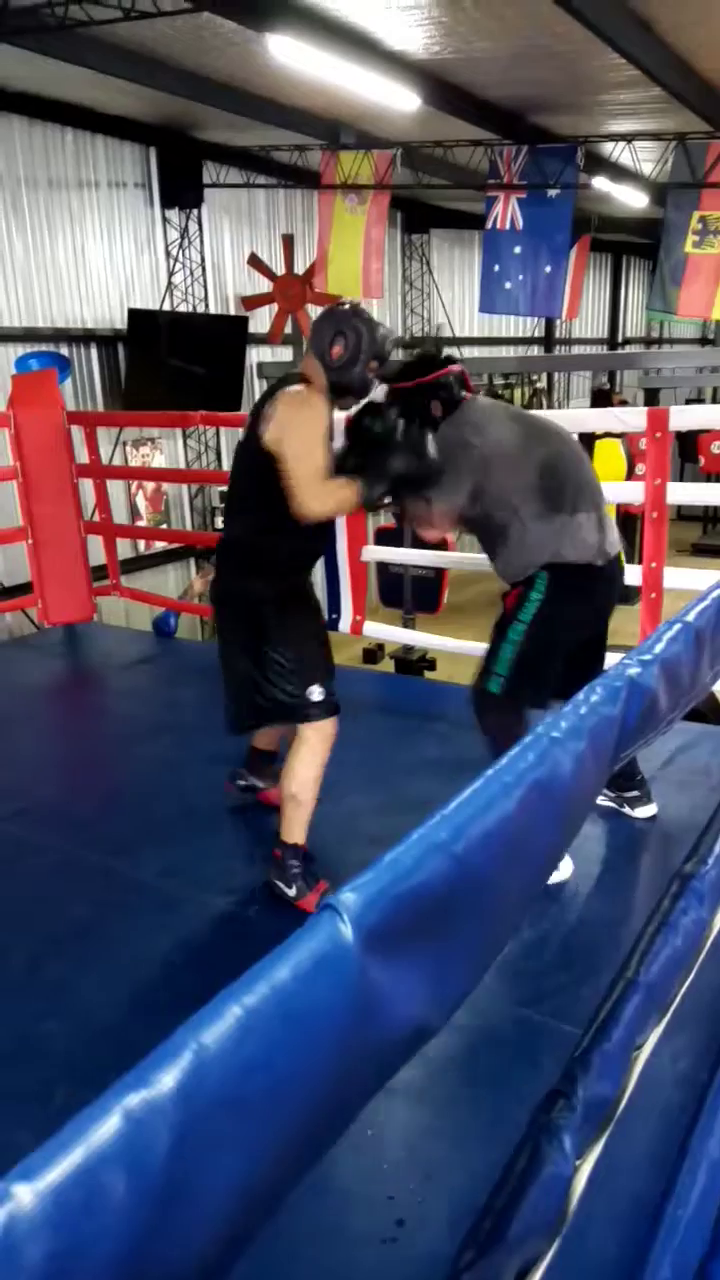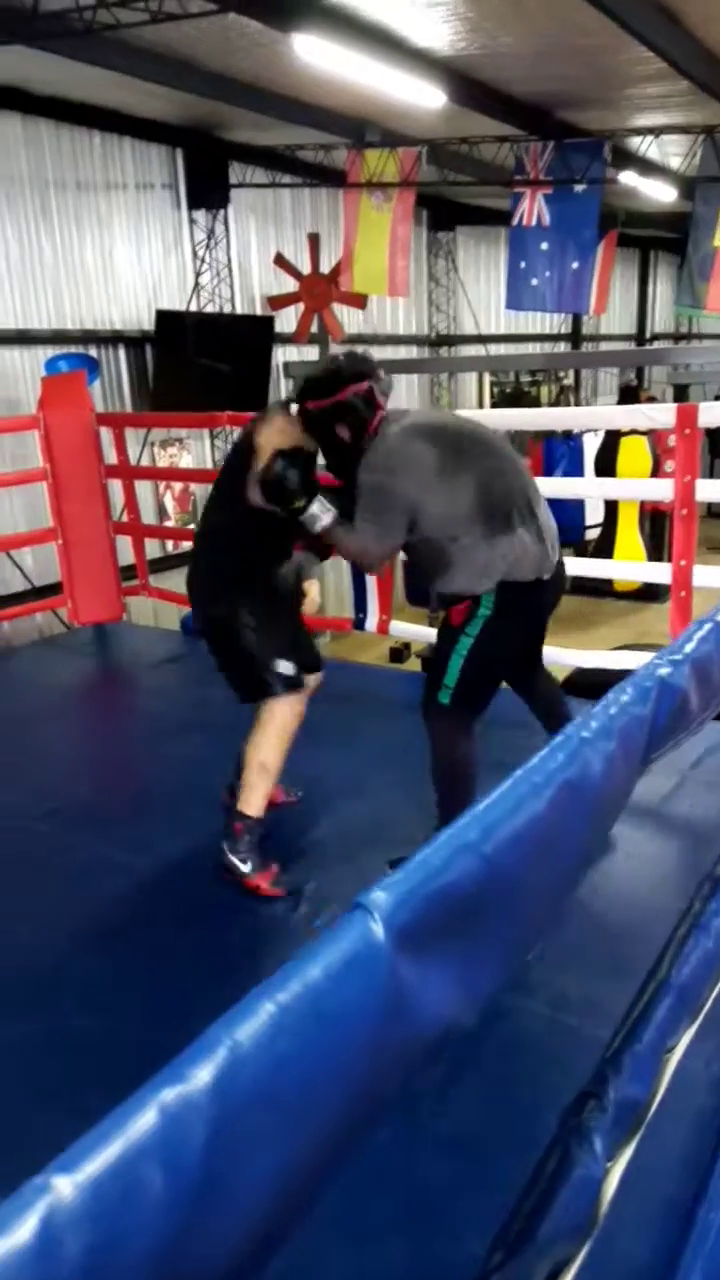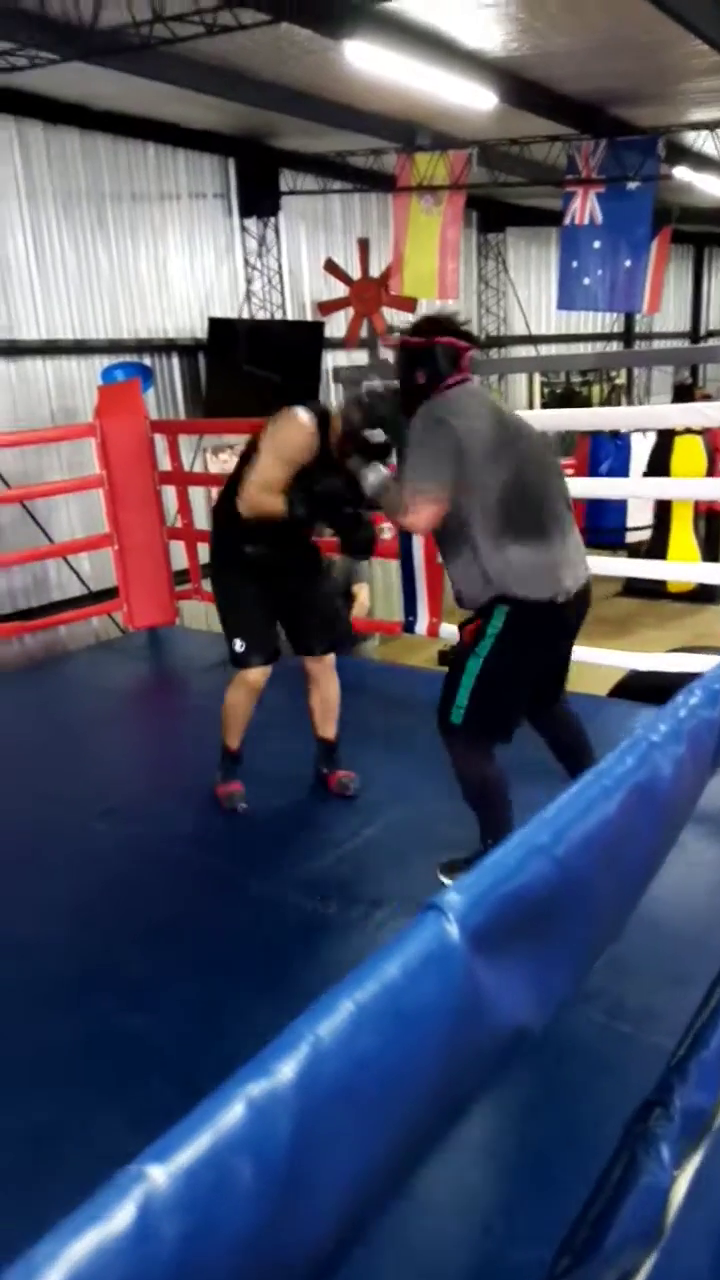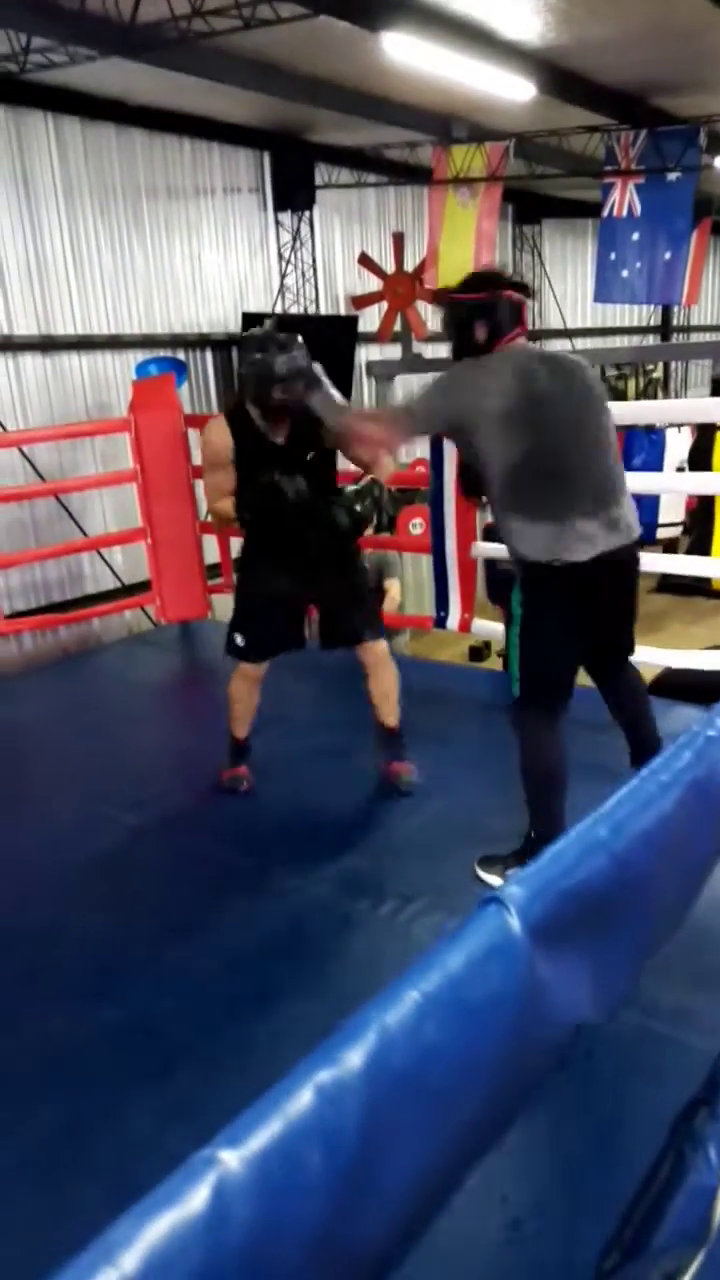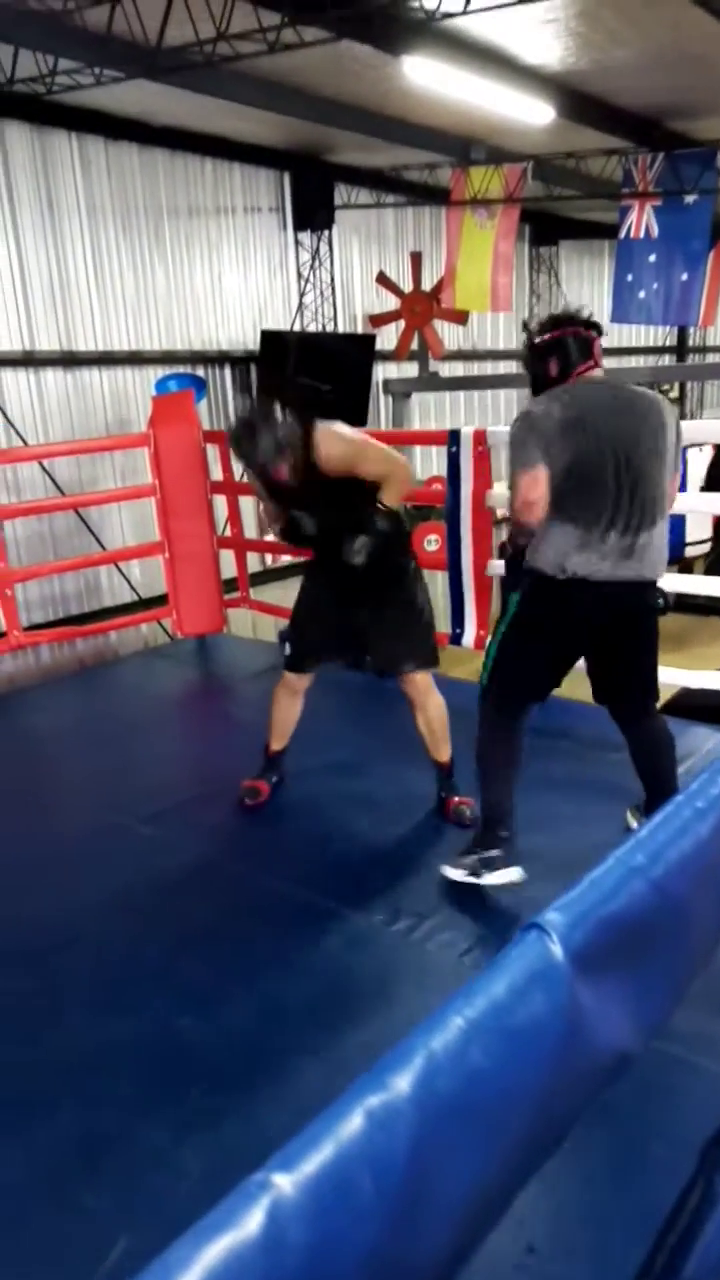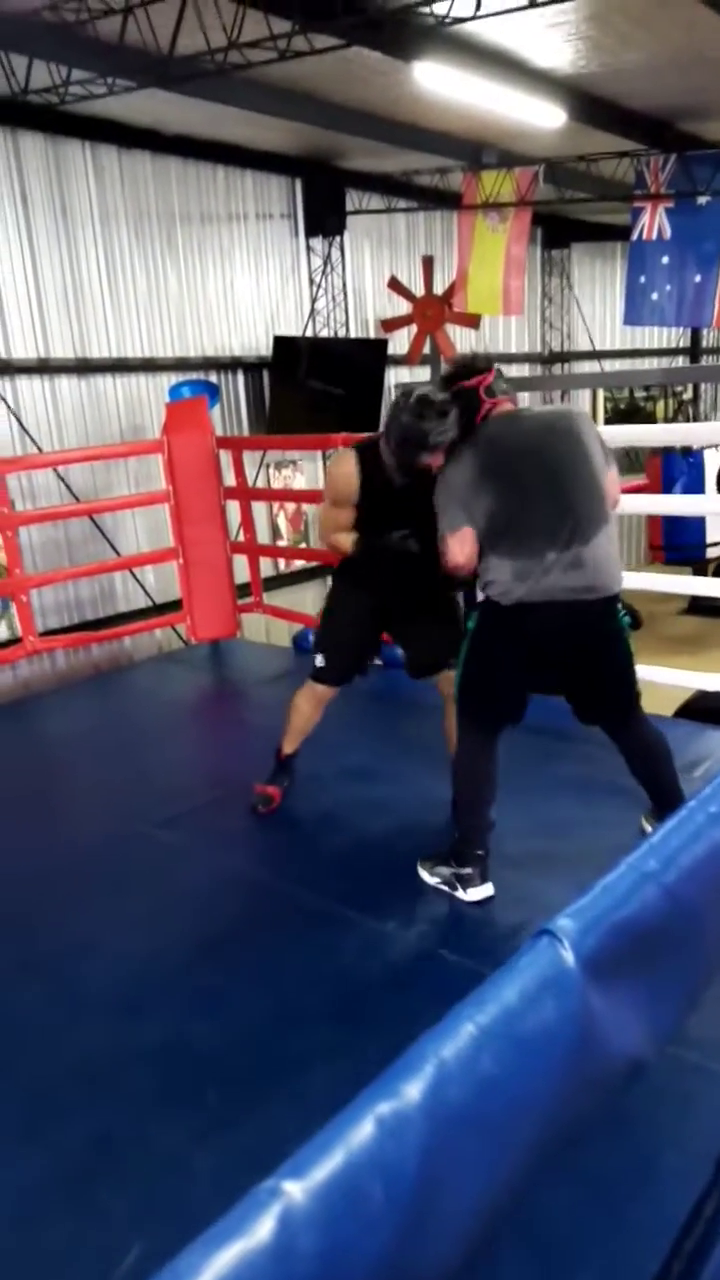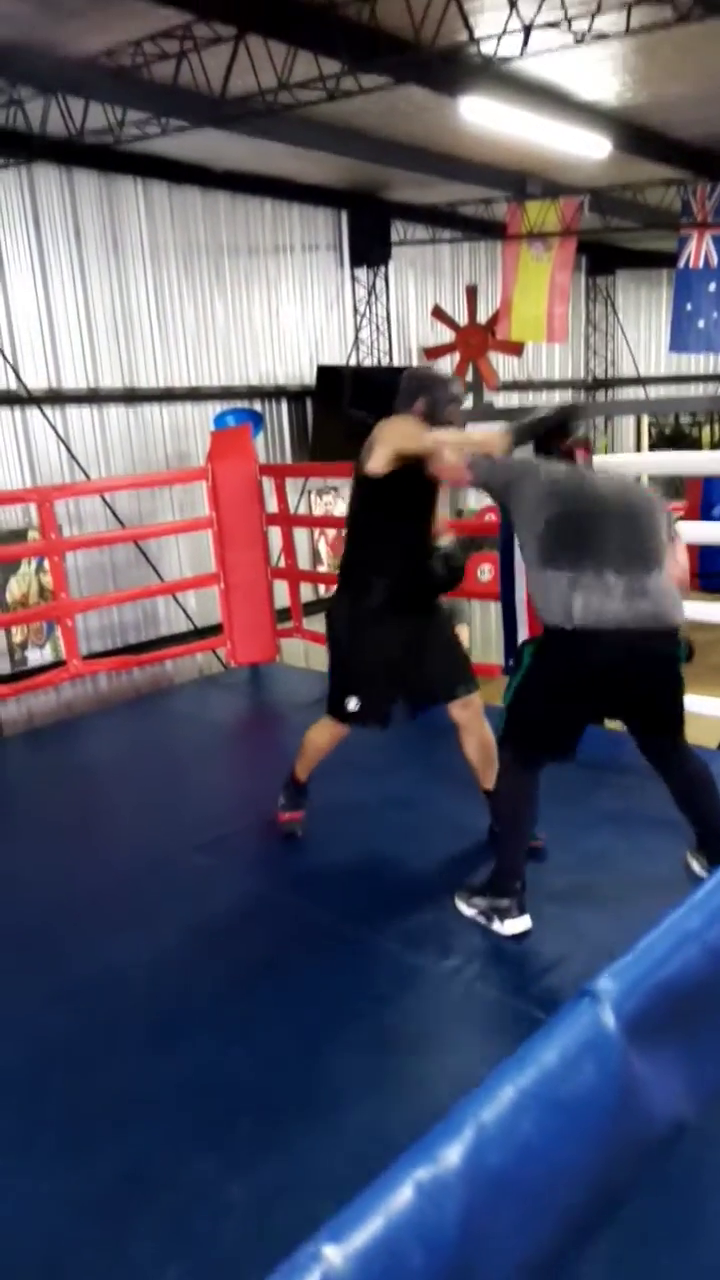
dt=0.5s
person 1, frame 1
left shoulder: (461, 432)
right shoulder: (498, 420)
left elbow: (433, 524)
left hip: (557, 574)
right hip: (595, 564)
left knee: (497, 701)
right knee: (582, 685)
right ankle: (630, 789)
person 1, frame 2
left shoulder: (383, 466)
right shoulder: (423, 427)
left elbow: (371, 553)
left wrist: (309, 504)
left hip: (500, 586)
right hip: (540, 567)
left knee: (447, 711)
right knee: (523, 669)
person 1, frame 3
left shoulder: (437, 418)
right shoulder: (482, 415)
left elbow: (415, 513)
left wrist: (370, 474)
left hip: (520, 601)
right hip: (563, 587)
left knee: (464, 726)
right knee: (541, 699)
person 1, frame 4
left shoulder: (471, 385)
right shoulder: (576, 371)
left elbow: (377, 436)
left wrist: (337, 423)
left hip: (554, 571)
right hip: (619, 549)
left knee: (538, 708)
right knee: (615, 669)
left ankle: (543, 852)
person 1, frame 5
left shoulder: (541, 414)
right shoulder: (658, 410)
left elbow: (530, 503)
right elbow: (664, 498)
left wrist: (520, 541)
left hip: (559, 586)
right hip: (635, 588)
left knee: (501, 705)
right knee: (638, 709)
left ankle: (493, 844)
person 1, frame 6
left shoulder: (460, 465)
right shoulder: (574, 422)
left elbow: (459, 557)
right elbow: (611, 497)
left hip: (514, 612)
right hip: (595, 601)
left knee: (478, 730)
right knee: (625, 719)
left ankle: (468, 864)
right ankle: (677, 821)
person 1, frame 7
left shoulder: (526, 475)
right shoulder: (641, 494)
left hip: (573, 640)
right hip: (654, 637)
left knee: (518, 757)
right knee: (670, 750)
left ankle: (505, 894)
person 2, frame 1
left shoulder: (293, 404)
right shoulder: (299, 402)
left elbow: (313, 488)
right elbow: (313, 502)
left wrist: (360, 471)
right wrist: (387, 474)
left hip: (270, 580)
right hip: (261, 589)
left knee: (293, 690)
right knee: (317, 721)
left ankle: (253, 770)
right ankle: (291, 869)
person 2, frame 2
left shoulder: (297, 433)
right shoulder: (290, 426)
right elbow: (268, 496)
left hip: (258, 573)
right hip: (228, 579)
left knee: (306, 673)
right knee: (287, 696)
left ankle: (248, 780)
right ankle: (243, 839)
person 2, frame 3
left shoulder: (344, 441)
right shoulder: (300, 430)
left elbow: (340, 501)
right elbow: (250, 503)
left wrist: (353, 524)
right wrist: (310, 506)
left hip: (295, 553)
right hip: (241, 556)
left knee: (322, 663)
right knee: (253, 673)
left ankle: (329, 762)
right ankle: (230, 765)
person 2, frame 4
right shoulder: (222, 432)
right elbow: (218, 508)
left wrist: (361, 502)
right wrist: (262, 504)
left hip: (332, 548)
right hip: (268, 557)
left knee: (375, 649)
right knee: (248, 666)
left ankle: (393, 749)
right ankle: (238, 756)
person 2, frame 5
left shoulder: (329, 442)
right shoulder: (263, 473)
left elbow: (400, 471)
left wrist: (373, 531)
right wrist: (293, 526)
left hip: (387, 566)
right hip: (329, 573)
left knee: (417, 681)
right knee: (293, 676)
left ankle: (448, 786)
right ankle: (271, 768)
person 2, frame 6
left shoulder: (451, 461)
right shoulder: (351, 467)
right elbow: (332, 534)
right wrist: (382, 548)
left hip: (423, 582)
right hip: (359, 584)
left knee: (457, 681)
right knee: (322, 687)
right ankle: (281, 770)
person 2, frame 7
left shoulder: (427, 459)
right shoulder: (393, 434)
right elbow: (467, 445)
left wrist: (434, 559)
right wrist: (534, 429)
left hip: (416, 603)
right hip: (368, 609)
left knee: (468, 709)
right knee: (342, 720)
right ankle: (294, 791)
